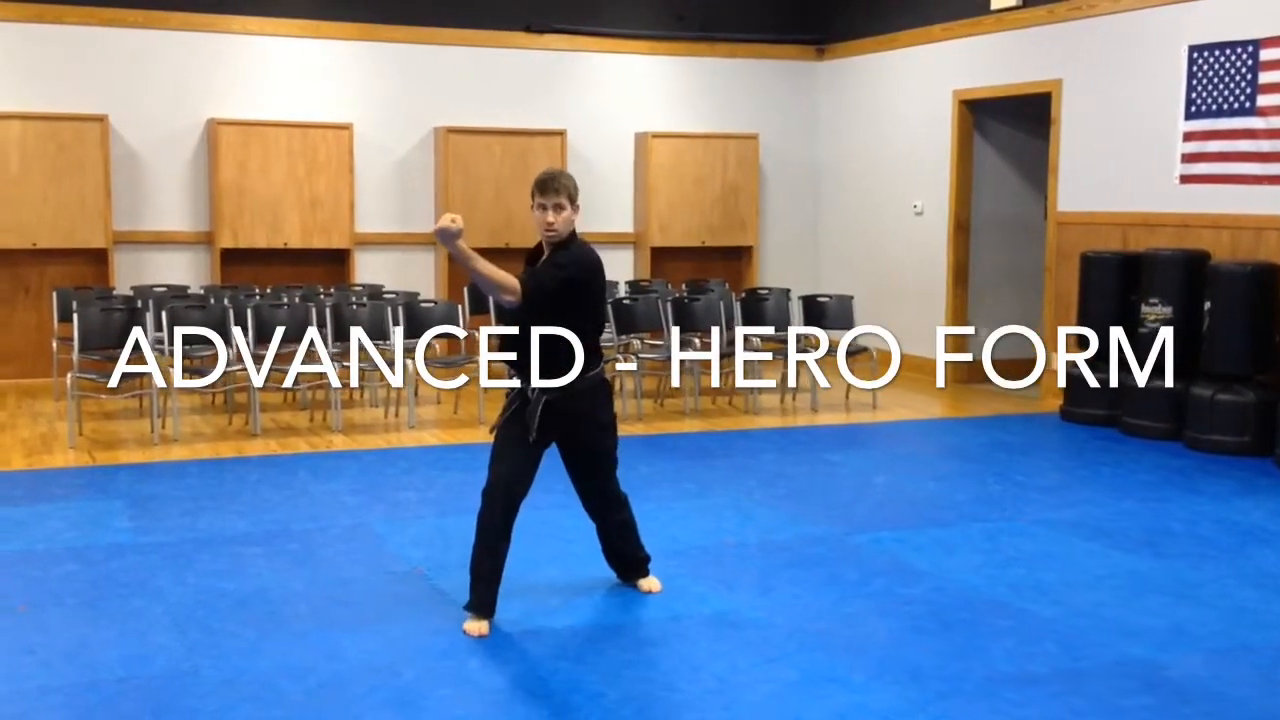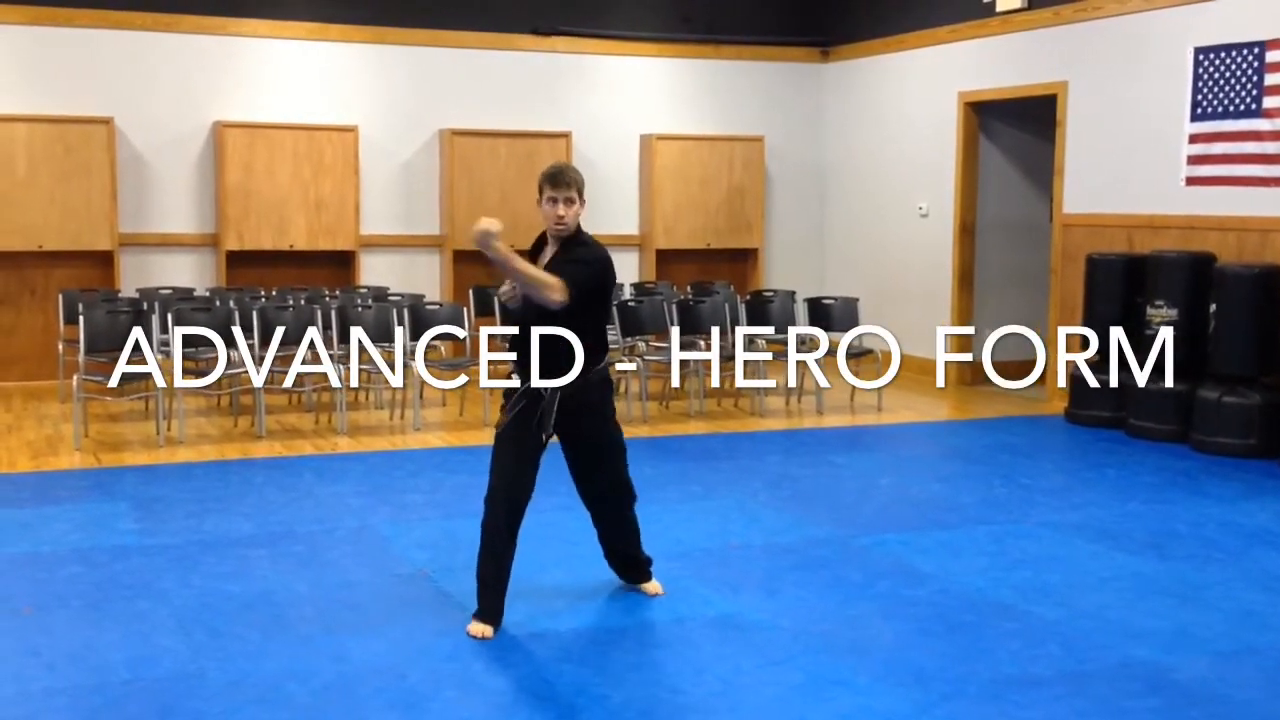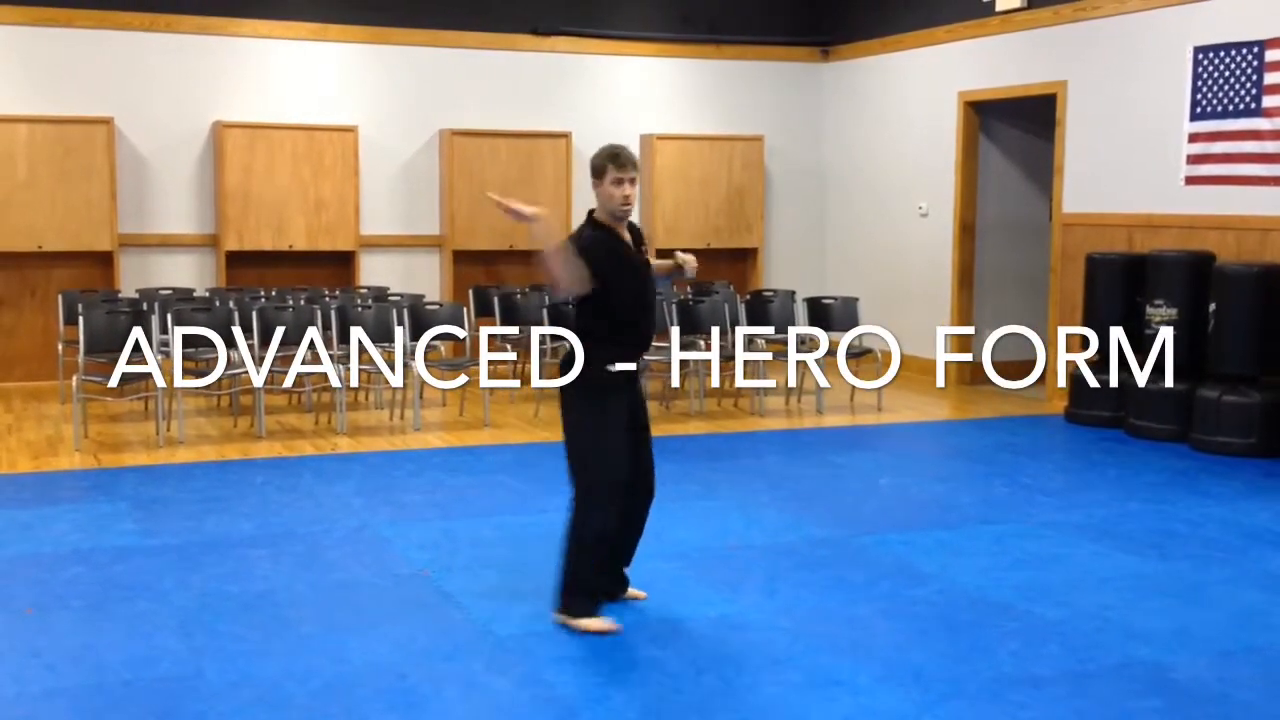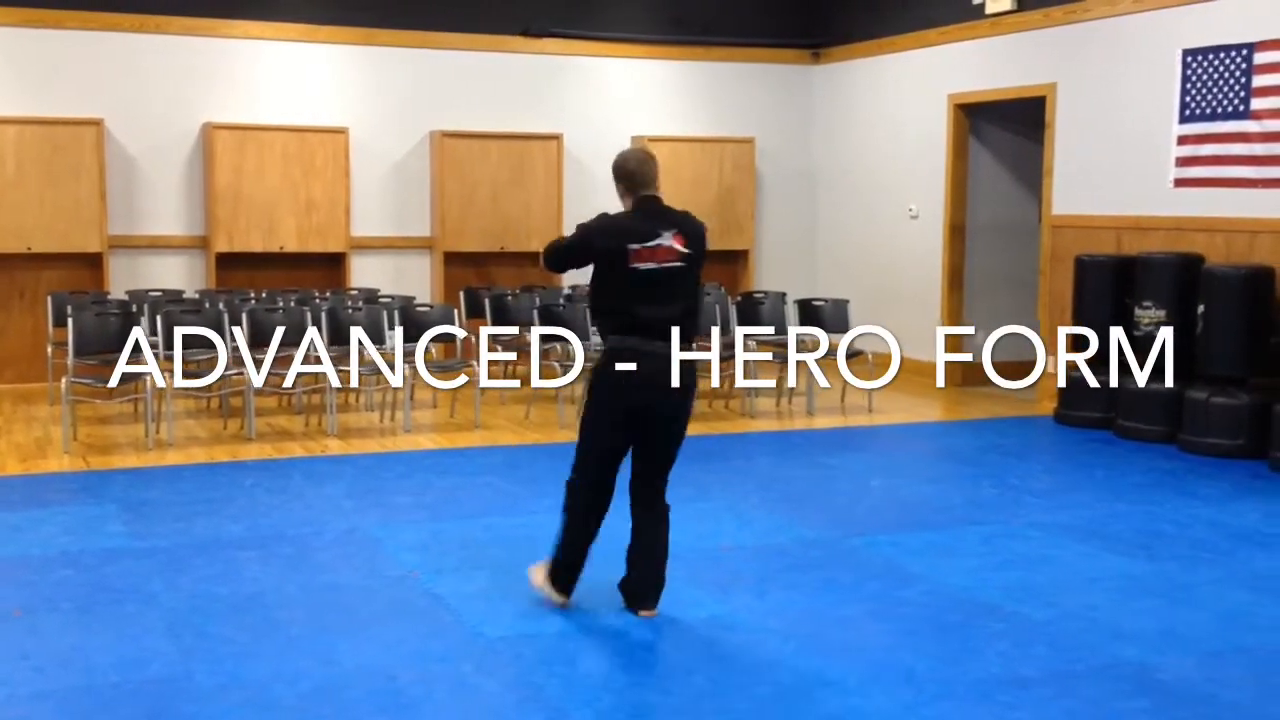
dt=0.5s
person 1, frame 1
left shoulder: (579, 263)
right shoulder: (543, 254)
left elbow: (512, 293)
left wrist: (455, 246)
left hip: (580, 396)
right hip: (530, 395)
left knee: (601, 492)
right knee: (499, 496)
left ankle: (634, 567)
right ankle: (481, 606)
person 1, frame 2
left shoulder: (588, 254)
right shoulder: (538, 245)
left elbow: (555, 294)
left wrist: (495, 250)
right wrist: (512, 292)
left hip: (583, 390)
right hip: (528, 389)
left knee: (611, 490)
right knee: (504, 498)
left ankle: (633, 567)
right ankle: (488, 609)
person 1, frame 3
left shoulder: (631, 233)
right shoulder: (589, 239)
right elbow: (571, 286)
left wrist: (675, 264)
right wrist: (542, 226)
left hip: (623, 376)
right hip: (593, 381)
left knee: (638, 485)
right knee: (602, 488)
left ankle: (606, 580)
right ankle: (578, 602)
person 1, frame 4
left shoulder: (607, 229)
right shoulder: (691, 227)
left elbow: (549, 259)
left hip: (624, 368)
right hip: (677, 371)
left knee: (591, 480)
right knee: (650, 487)
left ankle: (562, 580)
right ankle: (643, 594)
